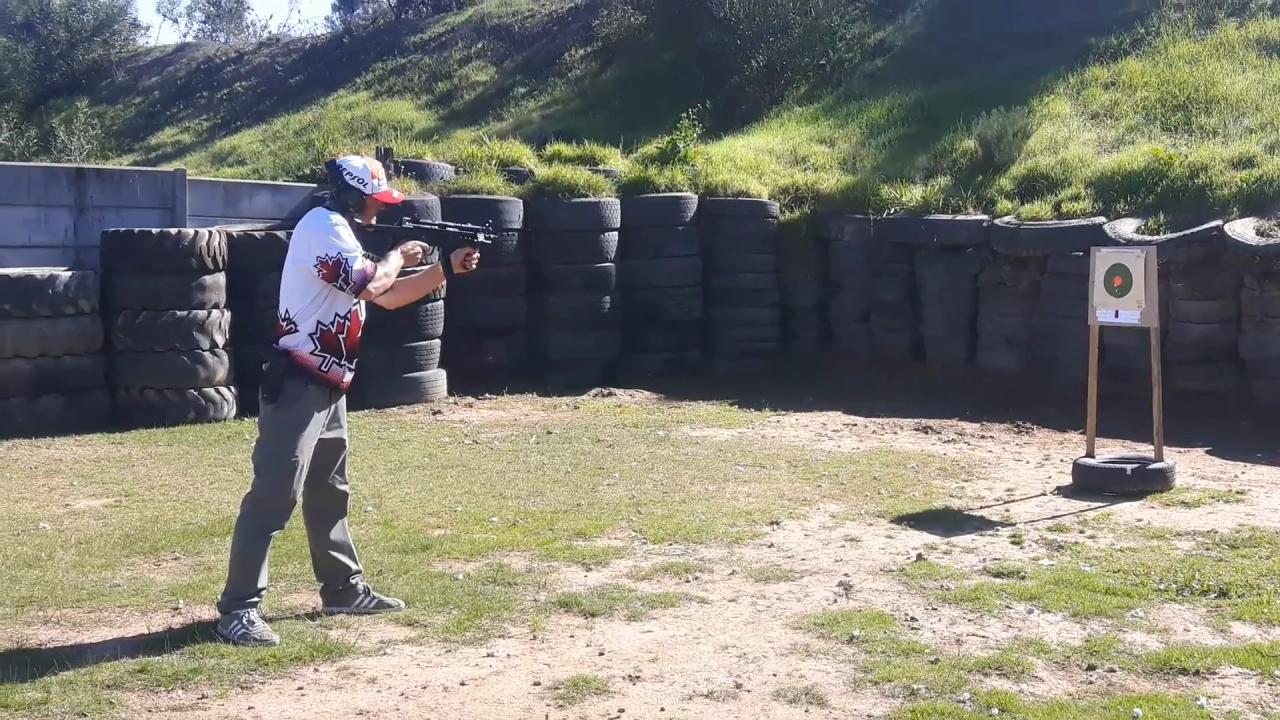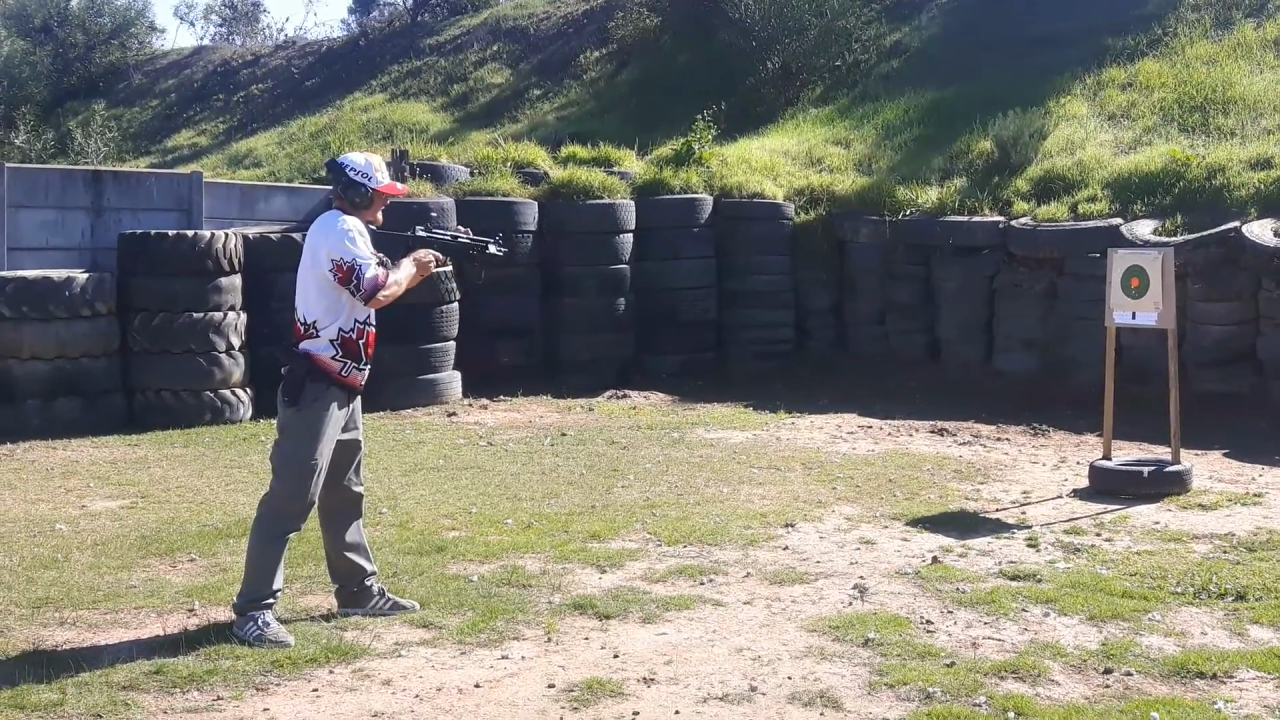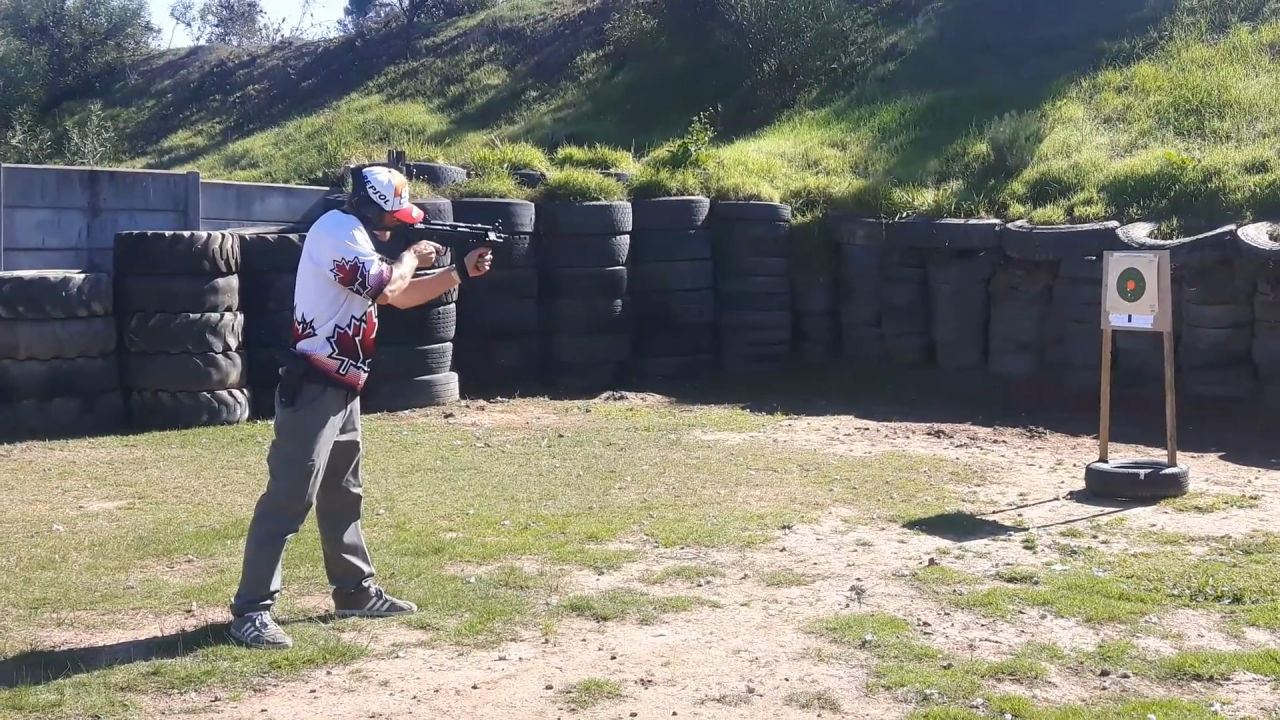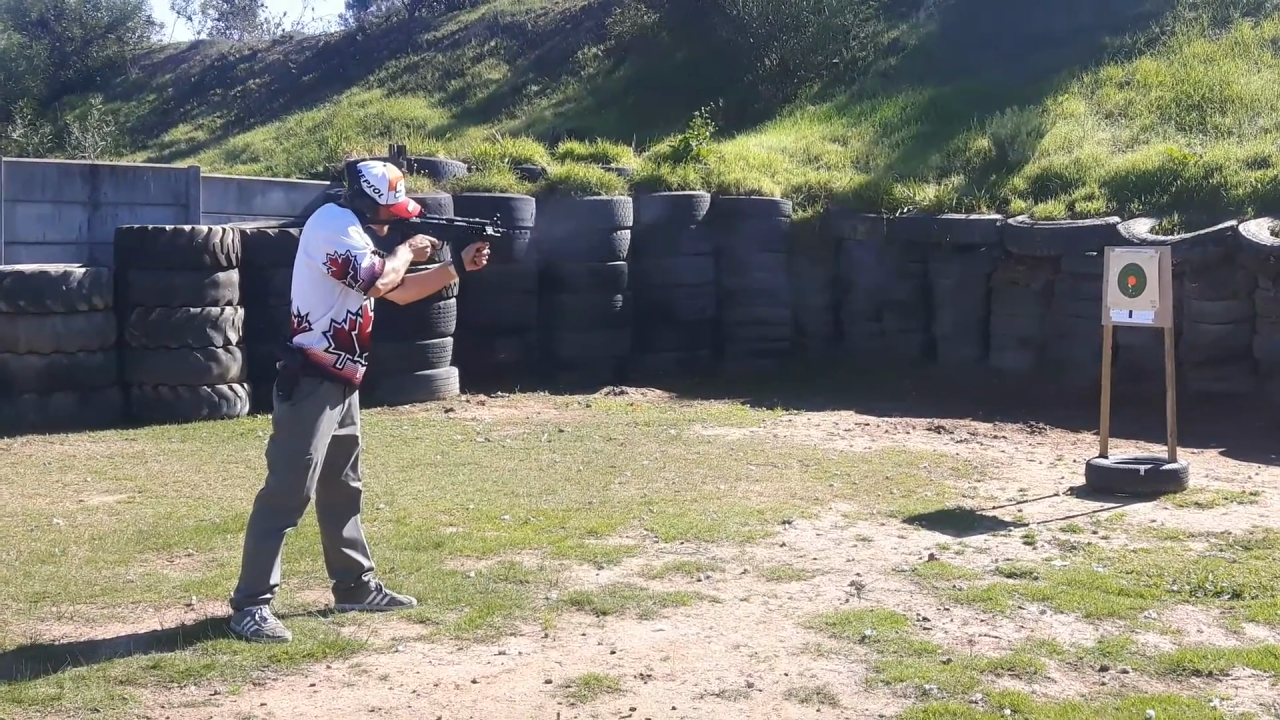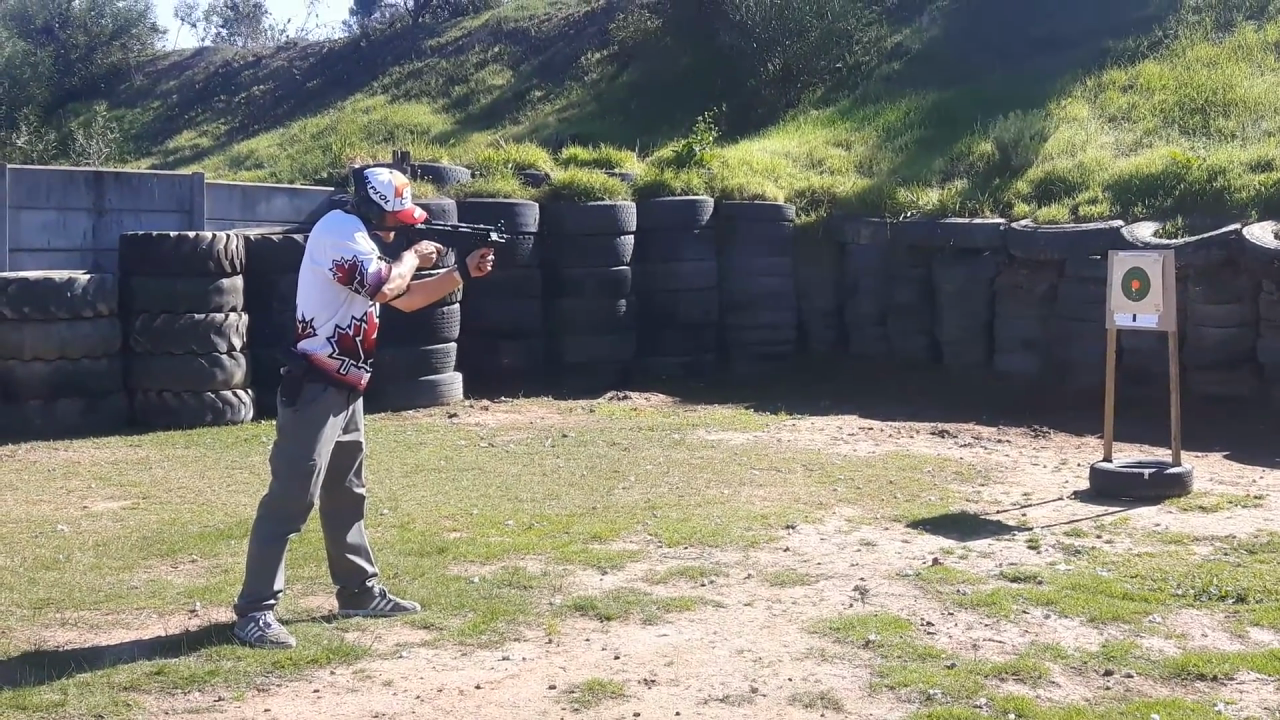
dt=1s
person 1, frame 1
left shoulder: (340, 234)
right shoulder: (323, 225)
left elbow: (388, 297)
right elbow: (370, 285)
left wrist: (448, 268)
right wrist: (398, 256)
left hip: (326, 385)
right hip: (298, 384)
left knee: (329, 493)
right knee: (274, 495)
left ankle: (344, 589)
right ankle: (238, 608)
person 1, frame 2
left shoulder: (346, 230)
right shoulder: (340, 228)
left elbow: (379, 285)
right elbow: (379, 291)
left wrist: (430, 258)
right wrist: (411, 263)
left hip: (341, 384)
right hip: (316, 384)
left knee: (344, 495)
right knee: (291, 497)
left ankle: (358, 591)
right ankle: (253, 609)
person 1, frame 3
left shoulder: (355, 236)
right shoulder: (338, 228)
left elbow: (401, 296)
right elbow: (384, 288)
left wrist: (462, 271)
right wrist: (413, 256)
left hip: (340, 386)
right hip: (314, 386)
left knee: (343, 495)
right knee: (288, 498)
left ankle: (357, 591)
right ankle: (251, 610)
person 1, frame 4
left shoulder: (352, 233)
right shoulder: (331, 223)
left elbow: (398, 292)
right elbow: (377, 281)
left wrist: (459, 265)
right wrist: (407, 250)
left hip: (339, 382)
right hip: (311, 382)
left knee: (342, 490)
right knee: (287, 492)
left ankle: (356, 586)
right ankle: (250, 605)
person 1, frame 5
left shoulder: (358, 240)
right shoulder: (337, 228)
left elbow: (404, 299)
right elbow: (384, 287)
left wrist: (464, 271)
right wrist: (413, 256)
left hip: (344, 388)
right hip: (315, 387)
left knee: (346, 496)
right knee: (292, 498)
left ankle: (360, 591)
right ankle: (254, 610)
